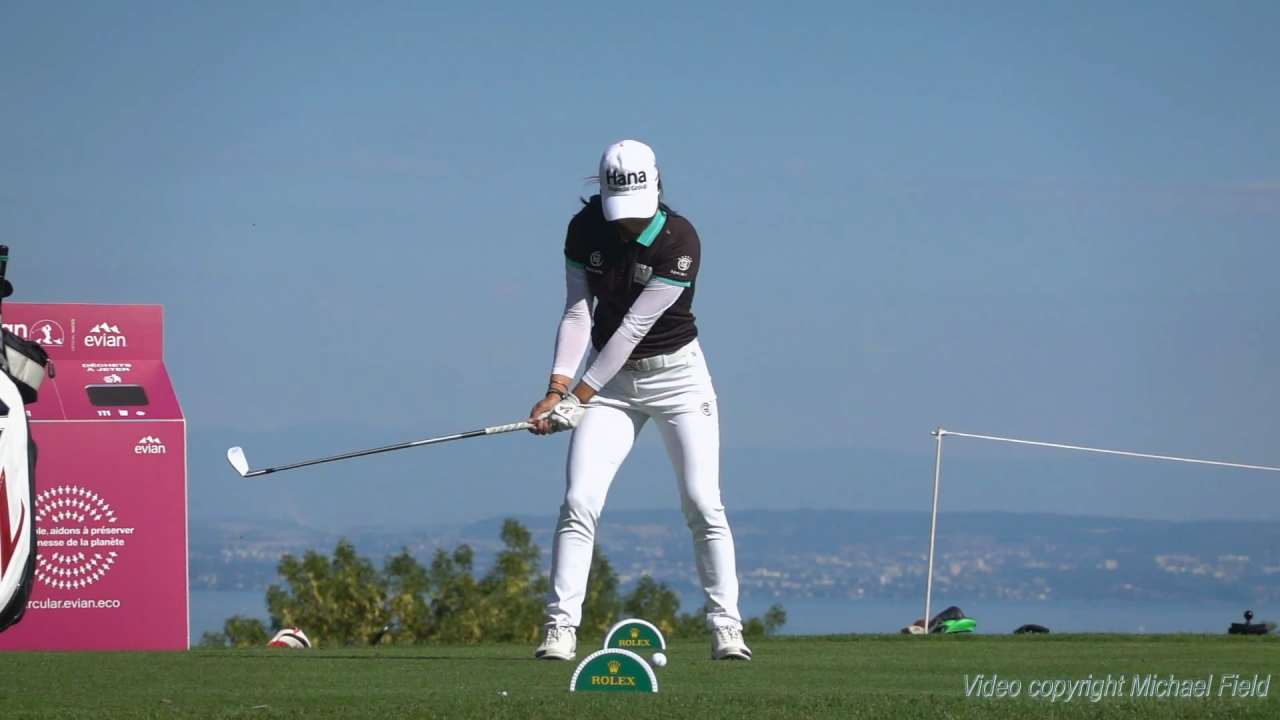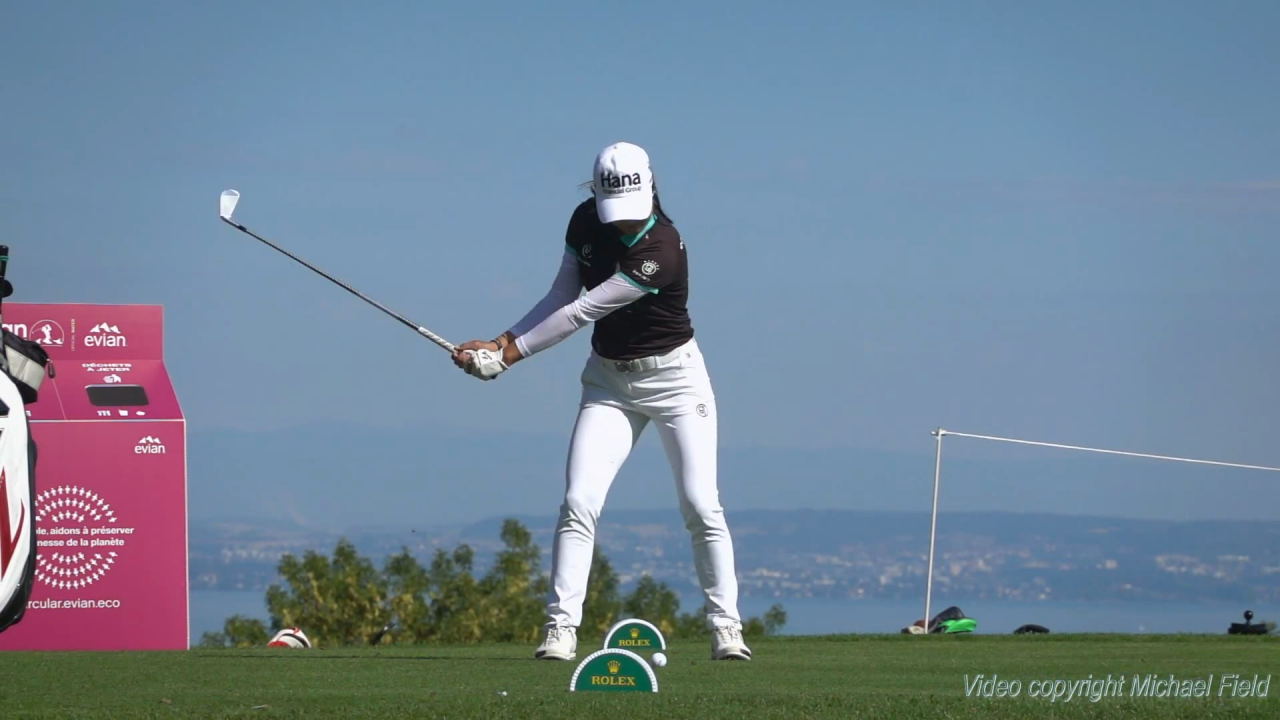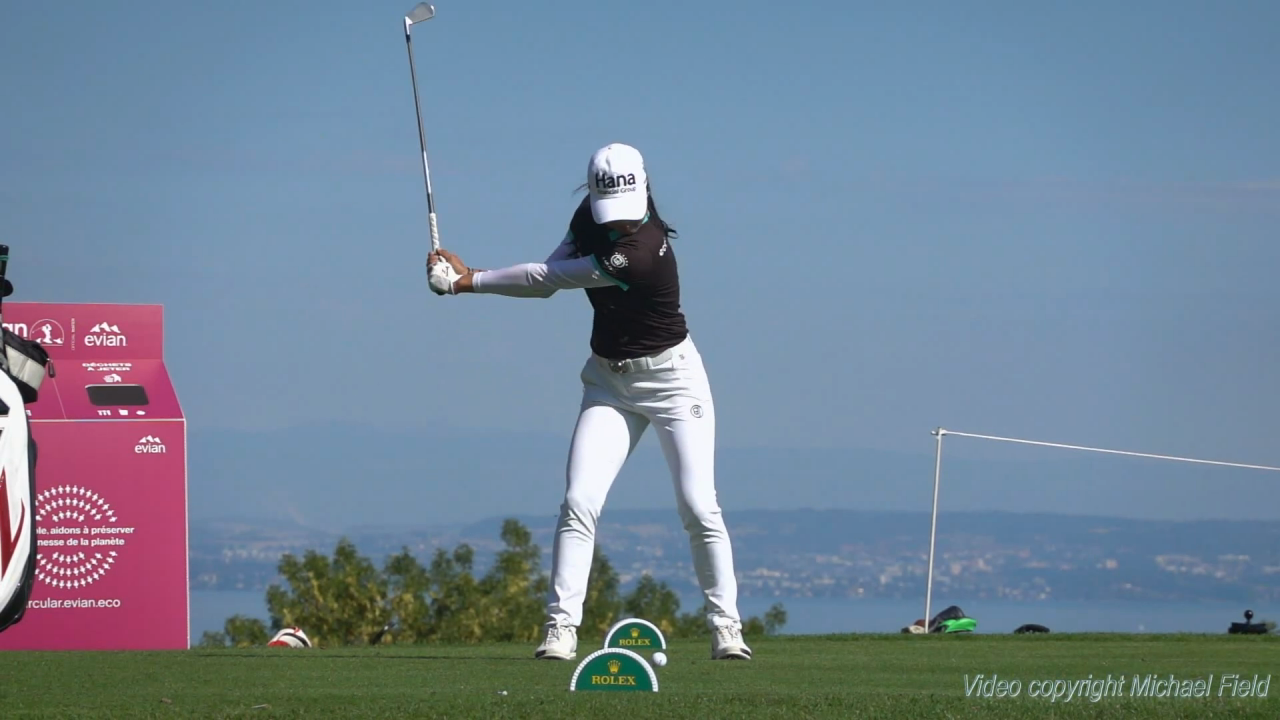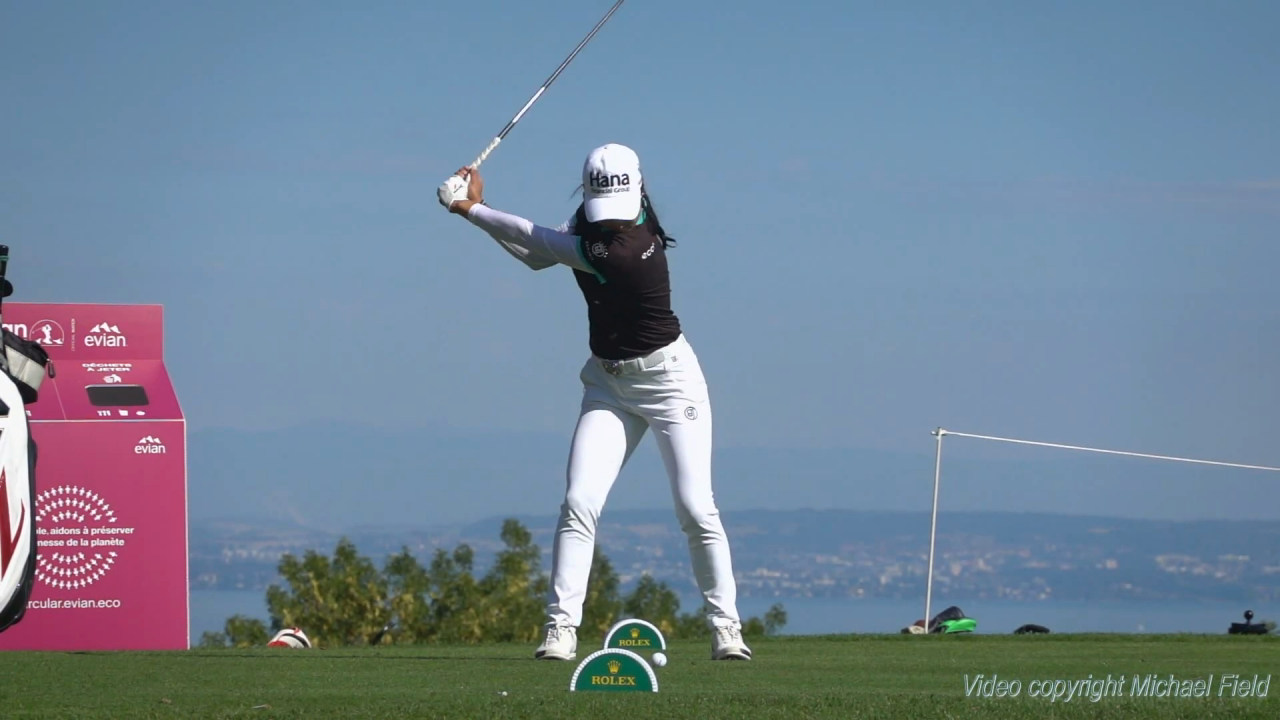
dt=0.4s
person 1, frame 1
left shoulder: (680, 241)
right shoulder: (585, 228)
left elbow: (635, 327)
right elbow: (578, 314)
left wrist: (578, 393)
right wrist: (558, 384)
left hip: (677, 374)
right hip: (611, 377)
left knee: (702, 504)
right knee: (579, 501)
left ankle: (727, 626)
right ankle: (561, 627)
person 1, frame 2
left shoulder: (662, 249)
right shoulder: (585, 219)
left elbow: (582, 311)
right elbow: (561, 296)
left wrist: (509, 351)
right wrist: (499, 337)
left hip: (674, 377)
right hip: (608, 379)
left knee: (700, 504)
right knee: (578, 502)
left ankle: (726, 624)
right ankle: (561, 627)
person 1, frame 3
left shoulder: (642, 253)
right shoulder: (590, 216)
left elbow: (547, 277)
right elbow: (546, 279)
left wrist: (470, 280)
right wrist: (467, 271)
left hip: (671, 377)
right hip: (608, 380)
left knee: (698, 505)
right knee: (579, 502)
left ankle: (726, 626)
right ankle: (561, 627)
person 1, frame 4
left shoulder: (623, 252)
right shoulder: (596, 217)
left elbow: (538, 239)
right elbow: (536, 254)
left wrist: (471, 208)
right wrist: (477, 204)
left hip: (668, 378)
right hip: (608, 381)
left knee: (695, 507)
right knee: (579, 504)
left ankle: (726, 626)
right ankle: (560, 628)
